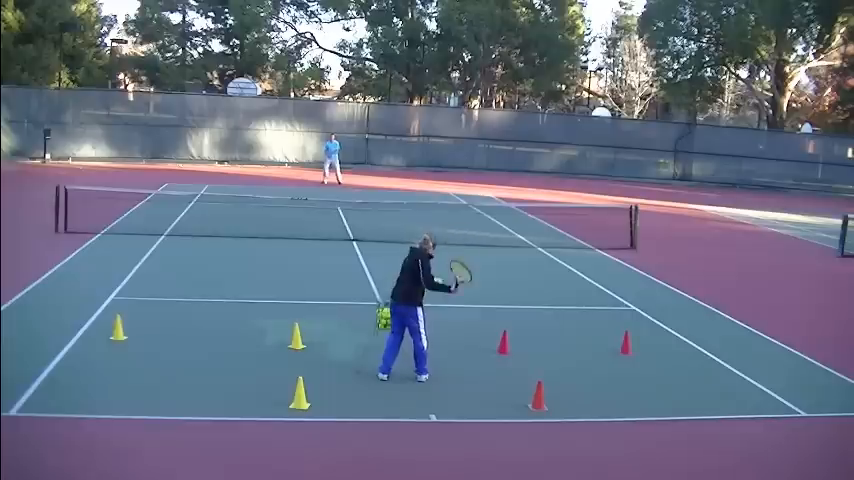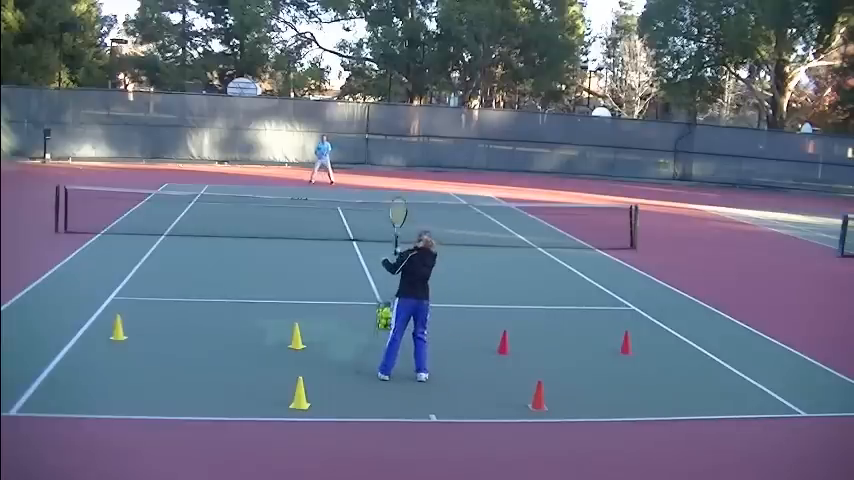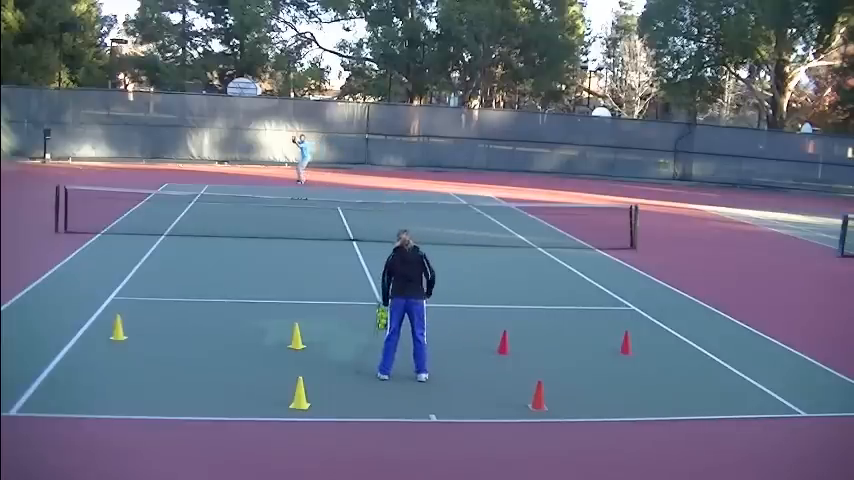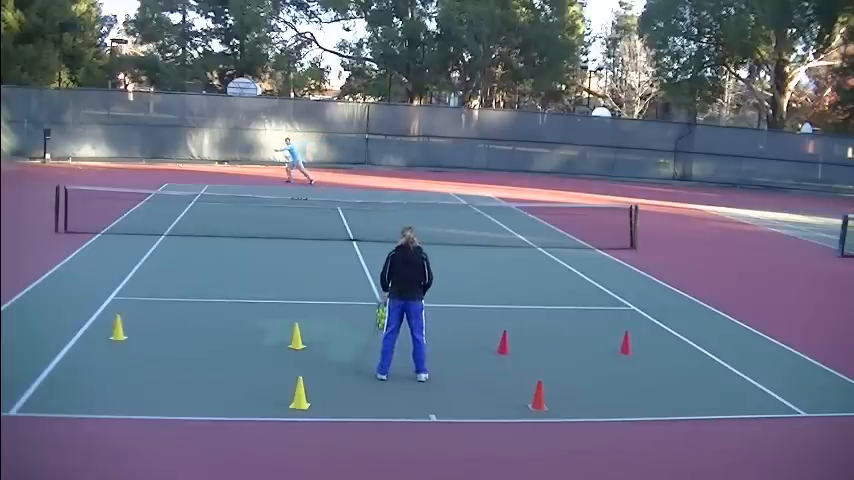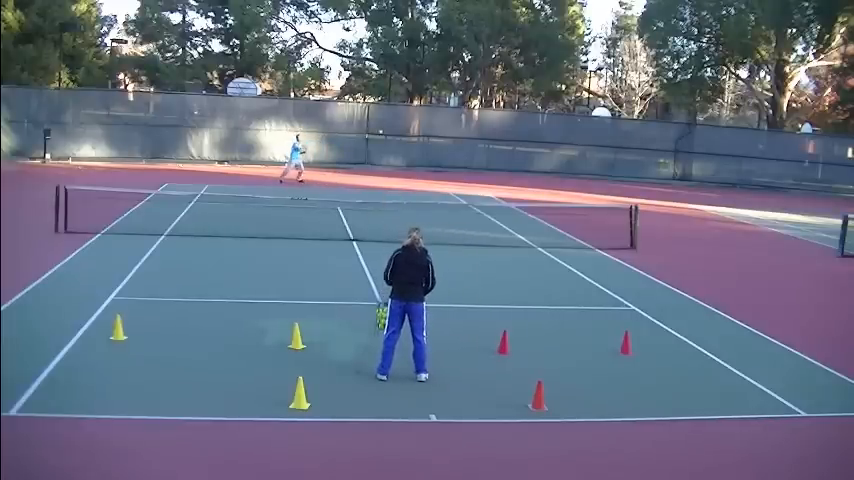
dt=0.7s
person 1, frame 1
left shoulder: (412, 256)
right shoulder: (422, 259)
right elbow: (429, 284)
right wrist: (449, 288)
left hip: (396, 301)
right hip: (411, 304)
left knee: (395, 335)
right knee: (419, 338)
left ankle: (384, 371)
right ankle: (421, 373)
person 1, frame 2
left shoulder: (410, 254)
right shoulder: (432, 257)
left elbow: (394, 270)
left wrist: (385, 262)
right wrist: (401, 255)
left hip: (405, 299)
right hip: (423, 300)
left knee: (395, 334)
right knee: (420, 336)
left ankle: (385, 371)
right ankle: (422, 372)
person 1, frame 3
left shoulder: (392, 257)
right shoulder: (420, 255)
left elbow: (385, 281)
right elbow: (431, 276)
left wrist: (385, 301)
right wrist: (428, 293)
left hip: (397, 299)
right hip: (417, 299)
left knee: (392, 335)
right knee: (419, 335)
left ankle: (384, 371)
right ankle: (422, 372)
person 1, frame 4
left shoulder: (393, 254)
right shoulder: (422, 256)
left elbow: (384, 277)
right elbow: (428, 280)
left wrist: (386, 289)
left hip: (395, 299)
right hip: (415, 300)
left knee: (390, 335)
right knee: (418, 336)
left ankle: (383, 371)
right ankle: (421, 372)
person 1, frame 5
left shoulder: (398, 254)
right shoulder: (426, 258)
left elbow: (387, 277)
right elbow: (431, 283)
left hip: (397, 299)
right hip: (416, 301)
left knee: (391, 335)
right knee: (419, 337)
left ankle: (383, 371)
right ankle: (421, 372)
